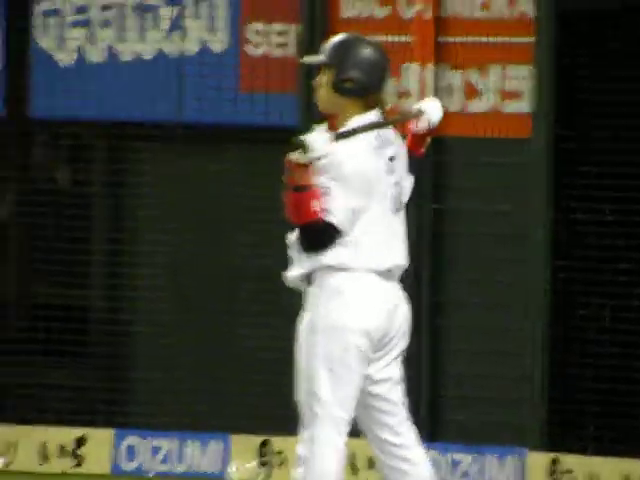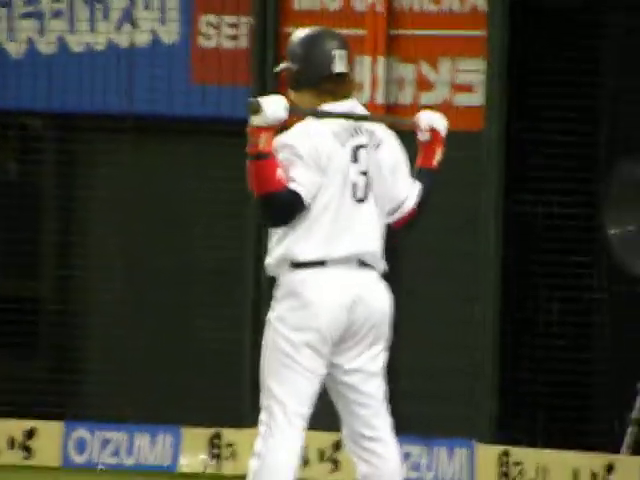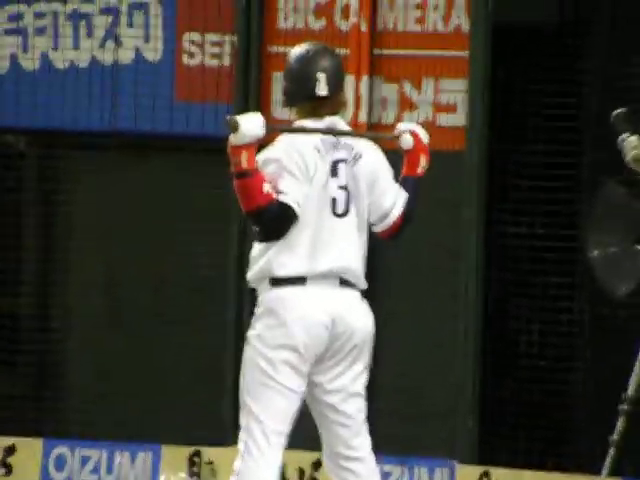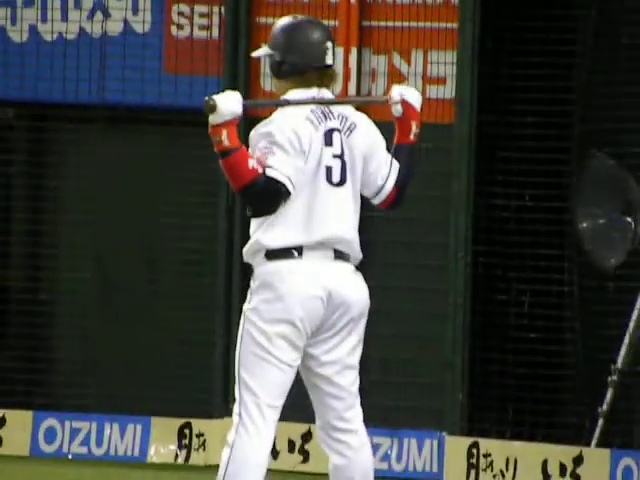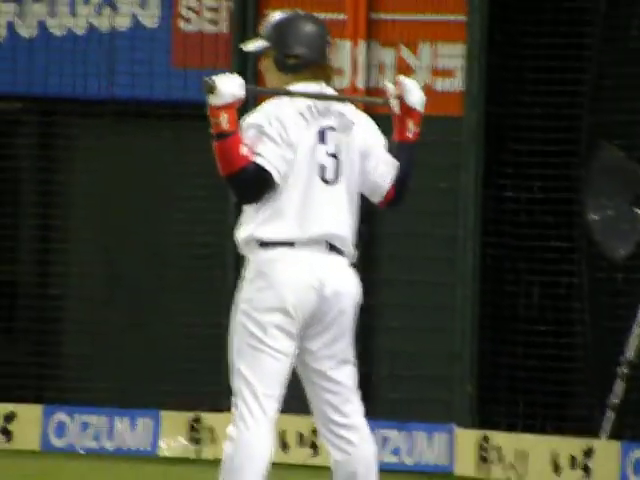
dt=0.7s
person 1, frame 1
left shoulder: (341, 152)
right shoulder: (391, 141)
left elbow: (315, 237)
left wrist: (301, 170)
right wrist: (420, 137)
left hip: (341, 298)
right hip: (386, 298)
left knee: (324, 429)
right knee: (394, 431)
person 1, frame 2
left shoulder: (307, 136)
right shoulder: (383, 138)
left elbow: (278, 208)
right elbow: (405, 212)
left wrist: (261, 138)
right wrist: (431, 151)
left hip: (310, 289)
right hip: (367, 291)
left knee: (282, 420)
right knee: (370, 422)
person 1, frame 3
left shoulder: (288, 148)
right shoulder: (367, 153)
left elbow: (271, 222)
right elbow: (393, 223)
left wrist: (243, 155)
right wrist: (415, 160)
left hip: (291, 306)
right hip: (348, 309)
left knee: (261, 438)
right knee: (351, 443)
person 1, frame 4
left shoulder: (284, 122)
right shoulder: (358, 124)
left elbow: (262, 197)
right elbow: (392, 193)
left wrist: (224, 132)
right wrist: (407, 124)
left hip: (287, 279)
right hip: (343, 282)
left knee: (254, 414)
right knee: (343, 416)
person 1, frame 5
left shoulder: (275, 114)
right shoulder: (357, 121)
left elbow: (249, 186)
right elbow: (392, 192)
left wrist: (223, 115)
right wrist: (408, 120)
left hip: (278, 272)
right hip: (336, 275)
left knee: (254, 408)
right knee: (342, 411)
